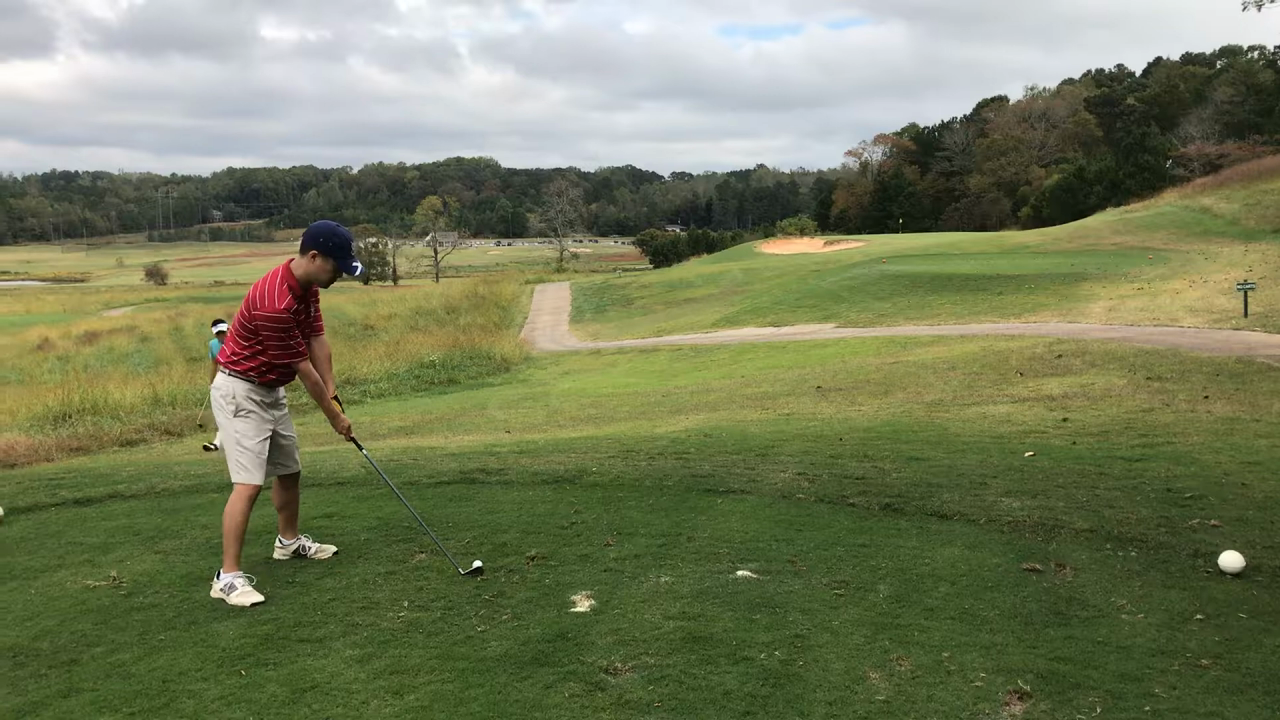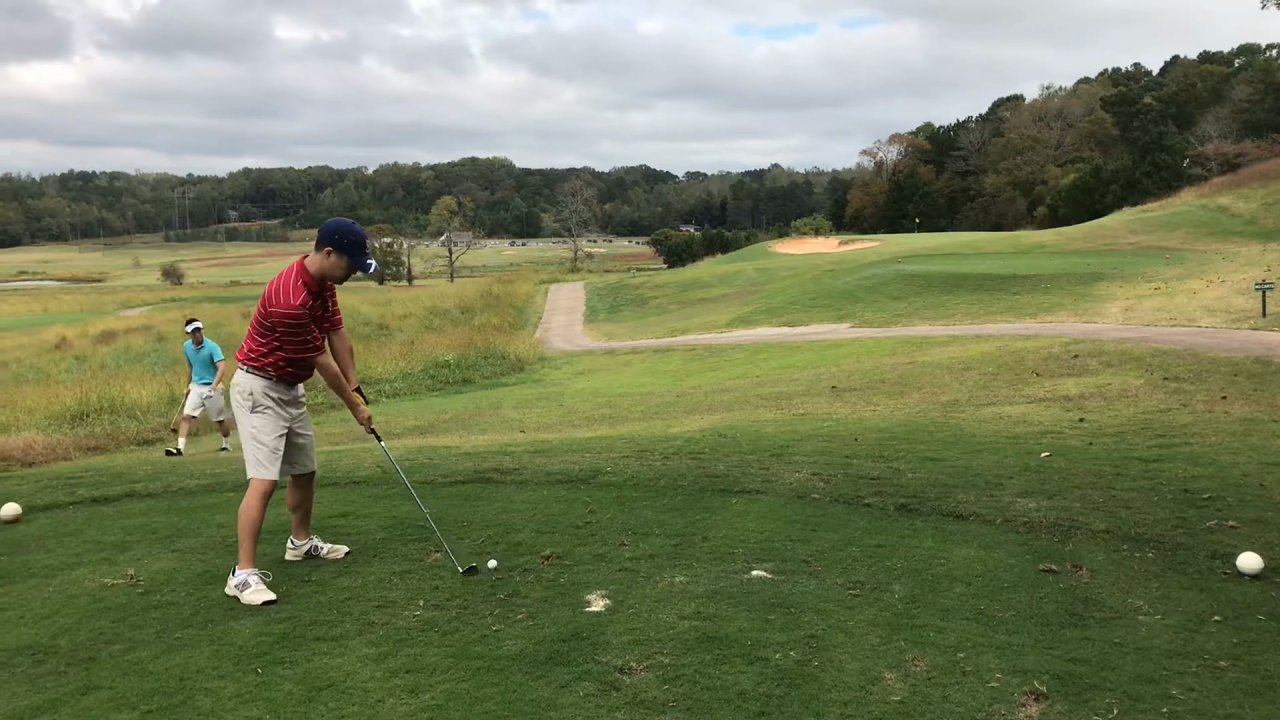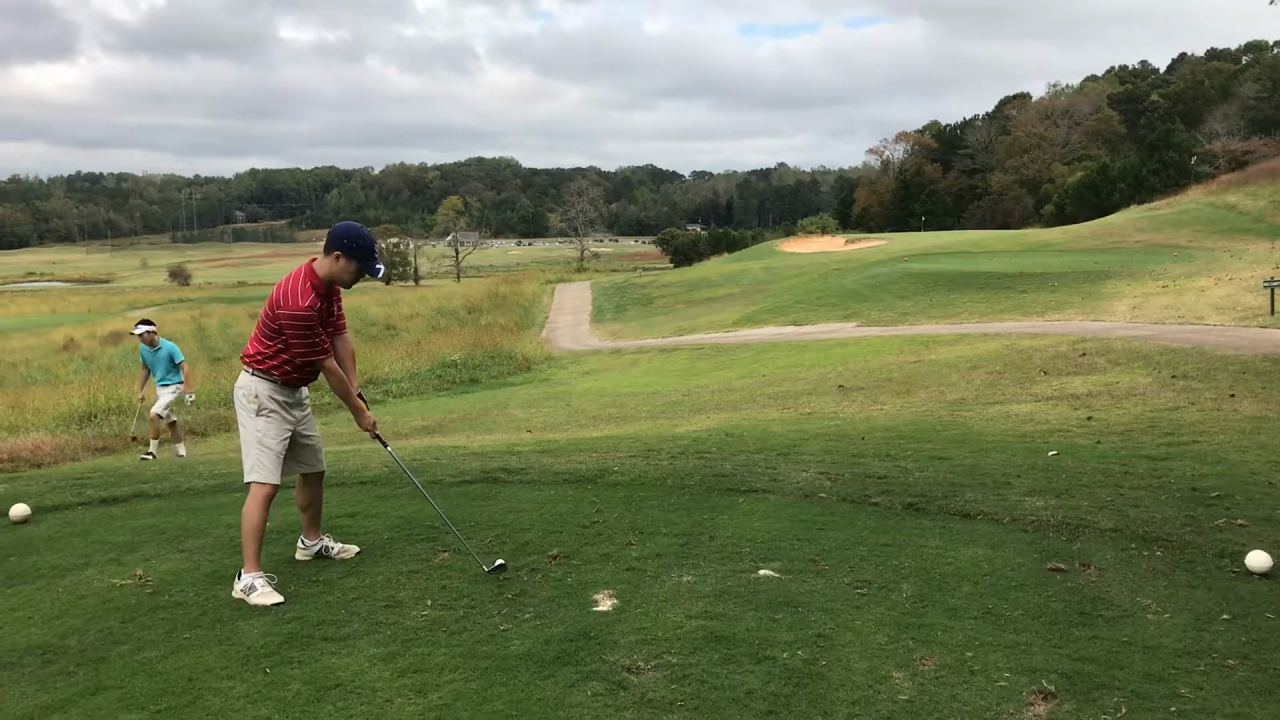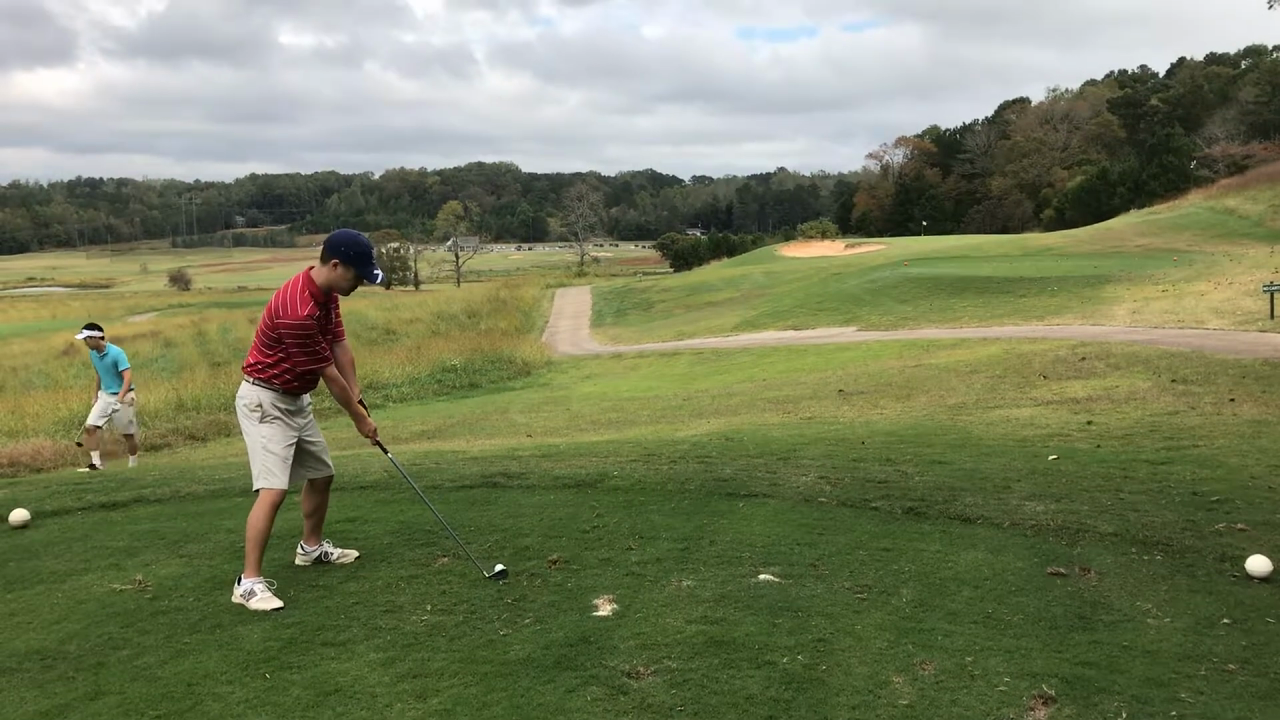
dt=0.5s
person 1, frame 1
left shoulder: (307, 286)
right shoulder: (275, 303)
left elbow: (317, 341)
right elbow: (302, 368)
left wrist: (333, 397)
right wrist: (333, 416)
left hip: (269, 391)
right hip: (240, 392)
left knee: (288, 470)
right knee: (249, 484)
left ankle: (289, 541)
right ankle: (227, 576)
person 1, frame 2
left shoulder: (323, 282)
right shoulder: (290, 298)
left elbow: (337, 335)
right elbow: (321, 360)
left wrist: (356, 389)
right wrist: (354, 407)
left hip: (289, 387)
right hip: (260, 389)
left knee: (303, 470)
right knee: (264, 481)
left ankle: (300, 541)
right ankle: (243, 573)
person 1, frame 3
left shoulder: (329, 285)
right shoulder: (298, 301)
left elbow: (341, 340)
right elbow: (327, 366)
left wrist: (358, 393)
right wrist: (358, 412)
left hip: (294, 390)
right hip: (264, 392)
left knee: (312, 469)
right knee: (265, 484)
left ankle: (312, 541)
right ankle: (249, 576)
person 1, frame 4
left shoulder: (326, 293)
right shoulder: (296, 310)
left elbow: (340, 347)
right elbow: (328, 374)
left wrist: (359, 399)
right wrist: (359, 418)
left hip: (295, 398)
right hip: (266, 400)
left knee: (321, 474)
right knee: (273, 490)
left ankle: (312, 546)
right ankle: (249, 581)
